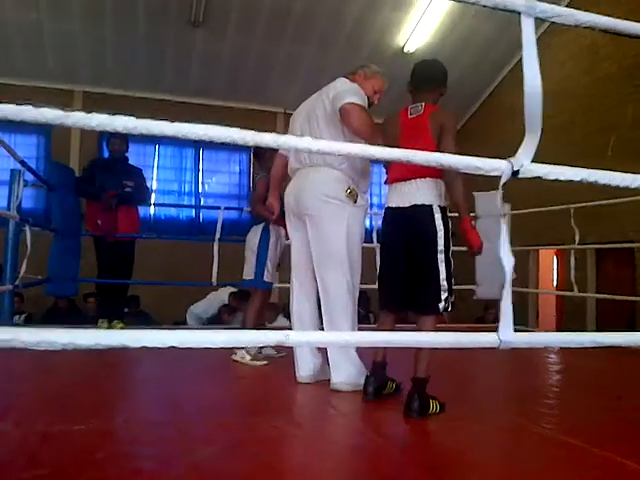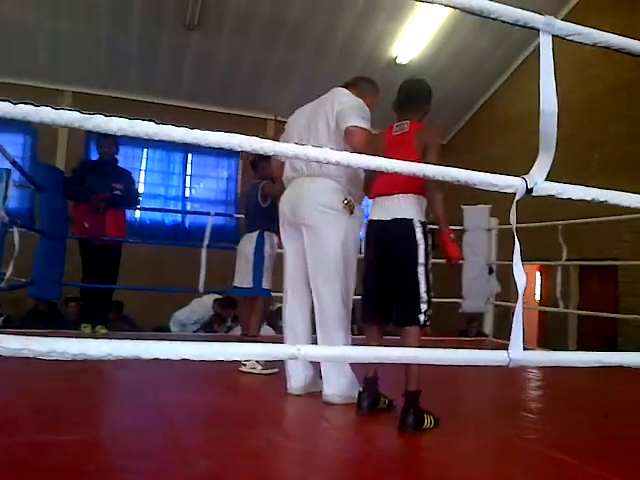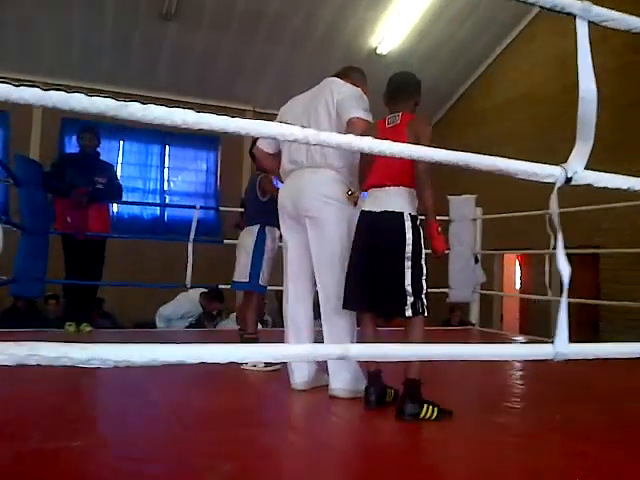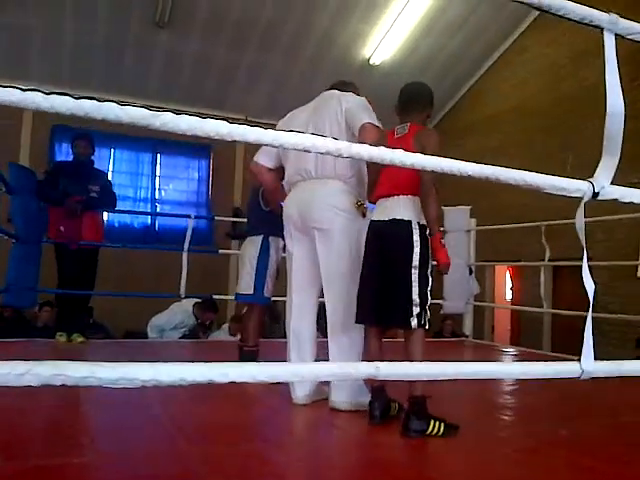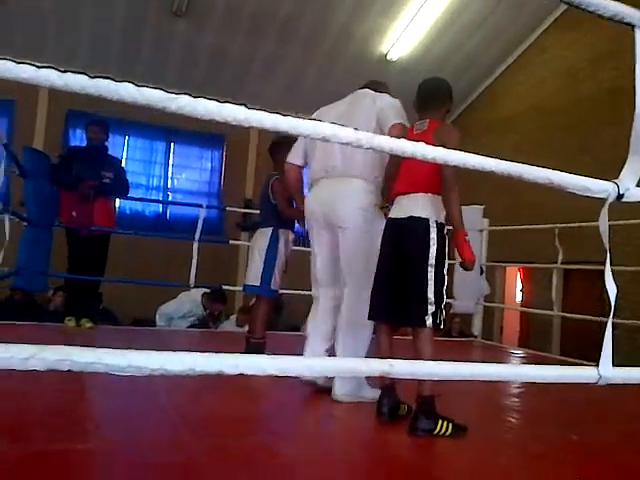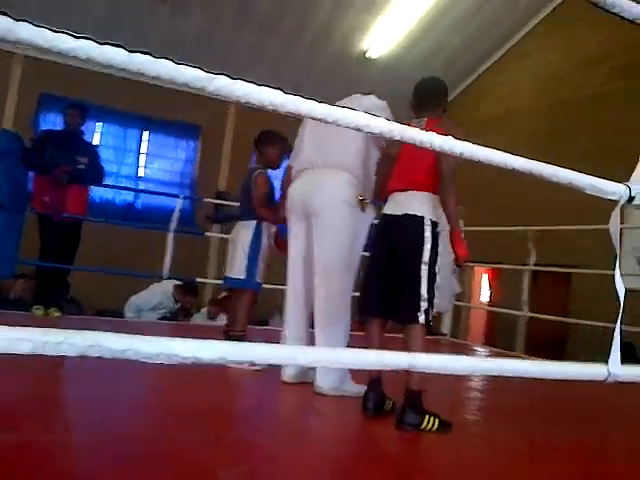
dt=0.4s
person 1, frame 1
left shoulder: (392, 122)
right shoulder: (444, 118)
left elbow: (389, 168)
right elbow: (451, 172)
right wrist: (467, 223)
left hip: (394, 210)
right hip: (427, 210)
left knee: (391, 300)
right knee: (429, 304)
left ankle: (377, 374)
right ankle: (418, 392)
person 1, frame 2
left shoulder: (378, 139)
right shoulder: (427, 135)
left elbow: (369, 188)
right elbow: (432, 187)
right wrist: (447, 236)
left hip: (377, 223)
right hip: (408, 224)
left knee: (375, 313)
right knee: (411, 318)
left ankle: (369, 391)
right ankle: (412, 406)
person 1, frame 3
left shoulder: (373, 130)
right shoulder: (419, 126)
left elbow: (362, 179)
right elbow: (422, 179)
right wrist: (434, 228)
left hip: (369, 215)
right hip: (399, 216)
left knee: (368, 306)
right knee: (414, 308)
left ankle: (375, 385)
right ankle: (412, 394)
person 1, frame 4
left shoulder: (383, 141)
right shoulder: (427, 136)
left elbow: (372, 192)
right elbow: (427, 188)
right wrist: (437, 240)
left hip: (378, 224)
right hip: (408, 225)
left knee: (374, 319)
right knee: (413, 321)
left ankle: (379, 400)
right ankle: (417, 412)
person 1, frame 5
left shoulder: (402, 137)
right shoulder: (447, 133)
left elbow: (387, 190)
right elbow: (449, 186)
right wrist: (461, 237)
left hip: (395, 221)
right hip: (426, 222)
left knee: (387, 315)
right knee: (423, 319)
left ankle: (388, 397)
right ankle: (425, 410)
person 1, frame 6
left shoulder: (397, 135)
right shoulder: (445, 132)
left elbow: (380, 187)
right elbow: (446, 184)
right wrist: (456, 235)
left hip: (390, 217)
right hip: (421, 219)
left knee: (377, 310)
right knee: (415, 315)
left ankle: (374, 391)
right ankle: (413, 405)
person 2, frame 1
left shoulder: (307, 106)
right shoulder: (346, 89)
left elbow: (283, 153)
right elbow: (353, 115)
left wrist: (274, 194)
right wrist: (378, 139)
left hip: (298, 189)
right hip: (333, 189)
left knee: (304, 280)
right knee: (338, 279)
left ankle: (307, 365)
right ankle: (346, 371)
person 2, frame 2
left shoulder: (302, 112)
right shoulder: (350, 101)
left elbow: (279, 160)
right elbow: (358, 138)
left hip: (293, 197)
right hip: (328, 199)
left knee: (297, 289)
right knee: (332, 289)
left ankle: (299, 376)
right ankle: (338, 383)
person 2, frame 3
left shoulder: (294, 103)
right shoulder: (348, 91)
left elbow: (263, 151)
right elbow: (359, 129)
left hip: (291, 191)
right hip: (328, 189)
left knee: (297, 282)
right knee: (335, 281)
left ankle: (302, 371)
right ankle: (344, 376)
person 2, frame 4
left shoulder: (293, 117)
right shoulder: (352, 101)
left elbow: (260, 166)
right elbow: (372, 136)
left hip: (297, 202)
right hip: (335, 199)
left knee: (301, 294)
right knee: (344, 294)
left ankle: (302, 384)
right ankle: (347, 390)
person 2, frame 5
left shoulder: (324, 112)
right shoulder: (384, 101)
left elbow: (291, 166)
right elbow: (399, 136)
left wrist: (301, 202)
left hip: (319, 197)
right hip: (358, 197)
left knee: (327, 287)
right knee: (359, 289)
right ankle: (347, 383)
person 2, frame 6
right shoulder: (372, 103)
left elbow: (291, 168)
left wrist: (287, 201)
left hip: (301, 187)
right hip: (339, 189)
left knee: (301, 279)
right knee: (335, 279)
left ankle: (294, 364)
right ankle: (331, 375)
person 3, frame 1
left shoulder: (267, 180)
right shoulder: (265, 178)
right elbow: (255, 205)
right wrist: (280, 221)
left hip: (270, 235)
right hip: (265, 234)
left knee: (264, 292)
right knee: (260, 291)
right ankle: (243, 346)
person 3, frame 2
left shoulder: (252, 190)
right shoulder: (266, 186)
left hip: (253, 241)
right hip: (260, 241)
left knee: (248, 299)
right knee: (261, 298)
person 3, frame 3
left shoulder: (254, 181)
right shoulder: (264, 179)
right elbow: (280, 198)
left hip: (254, 234)
right hip: (260, 235)
left knee: (251, 293)
right knee: (256, 293)
left ankle: (246, 345)
person 3, frame 4
left shoulder: (259, 190)
right elbow: (281, 211)
left hip: (258, 245)
right hip: (263, 244)
left knee: (255, 305)
right knee: (258, 304)
left ankle: (245, 359)
right ankle: (250, 361)
person 3, frame 5
left shoulder: (273, 180)
right shoulder: (279, 181)
right elbow: (286, 212)
left hip: (272, 238)
right hip: (274, 238)
left knee: (264, 297)
right knee: (266, 296)
left ankle: (252, 349)
right ankle: (256, 350)
person 3, frame 6
left shoulder: (253, 174)
right shoulder: (261, 175)
right elbow: (259, 208)
left wrist: (275, 220)
right wrist: (284, 219)
left hip: (248, 231)
right hip: (254, 231)
left knee: (240, 290)
right knee: (248, 290)
left ankle: (231, 340)
right ankle: (237, 341)
person 4, frame 1
left shoulder: (135, 172)
right shoulder: (96, 166)
left elbow: (144, 197)
right elbow: (80, 186)
left wrist: (120, 197)
right wrist: (100, 195)
left hip: (126, 229)
right hip: (102, 227)
left knee: (123, 273)
right knee: (105, 271)
left ankle: (117, 316)
right ankle: (103, 315)
person 4, frame 2
left shoulder: (125, 175)
right shoulder: (85, 168)
left elbow: (133, 201)
right elbow: (68, 188)
left wrist: (108, 201)
right wrist: (89, 197)
left hip: (113, 233)
right hip: (89, 230)
left knee: (108, 278)
right knee: (90, 275)
left ankle: (100, 321)
right ankle: (87, 320)
person 4, frame 3
left shoulder: (107, 168)
right shoulder: (66, 161)
left elbow: (117, 194)
right elbow: (48, 182)
left wrist: (91, 195)
right wrist: (70, 192)
left hip: (96, 228)
right hip: (71, 226)
left knee: (92, 274)
right knee: (73, 272)
left ankle: (85, 319)
right ankle: (71, 318)
person 4, frame 4
left shoulder: (101, 176)
right shoulder: (59, 169)
left elbow: (110, 202)
right elbow: (42, 191)
left wrist: (84, 204)
right wrist: (64, 200)
left hip: (90, 237)
right hip: (64, 234)
left knee: (85, 283)
right knee: (66, 280)
left ankle: (77, 329)
right ankle: (62, 327)
person 4, frame 5
left shoulder: (114, 163)
right shoulder: (73, 154)
left elbow: (123, 189)
right elbow: (56, 175)
left wrist: (96, 189)
right wrist: (77, 185)
left hip: (101, 223)
right hip: (76, 219)
left knee: (95, 269)
right knee: (76, 266)
left ankle: (86, 314)
right ankle: (71, 312)
person 4, frame 6
left shoulder: (89, 150)
right shoulder: (48, 137)
left elbow: (97, 176)
right elbow: (29, 159)
left wrist: (70, 176)
right wrist: (50, 170)
left hip: (73, 210)
right hip: (48, 205)
left knee: (65, 257)
right knee: (48, 253)
left ankle: (54, 303)
right ankle: (40, 301)
